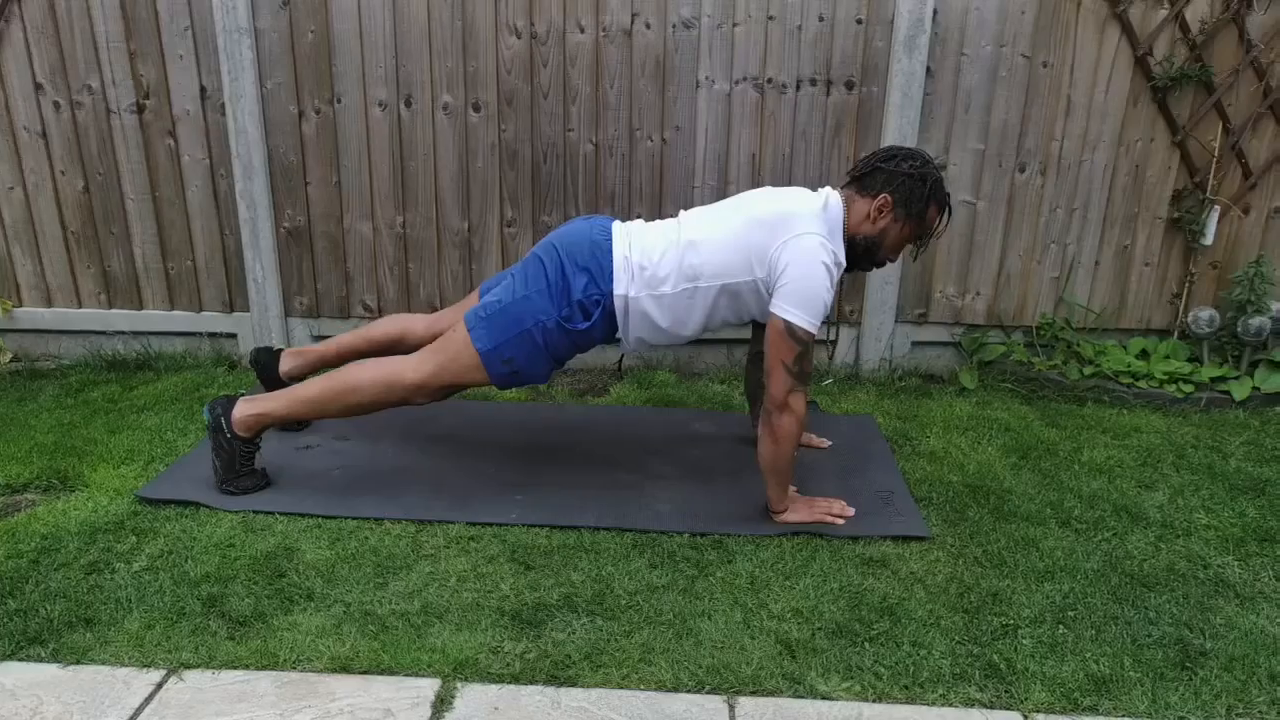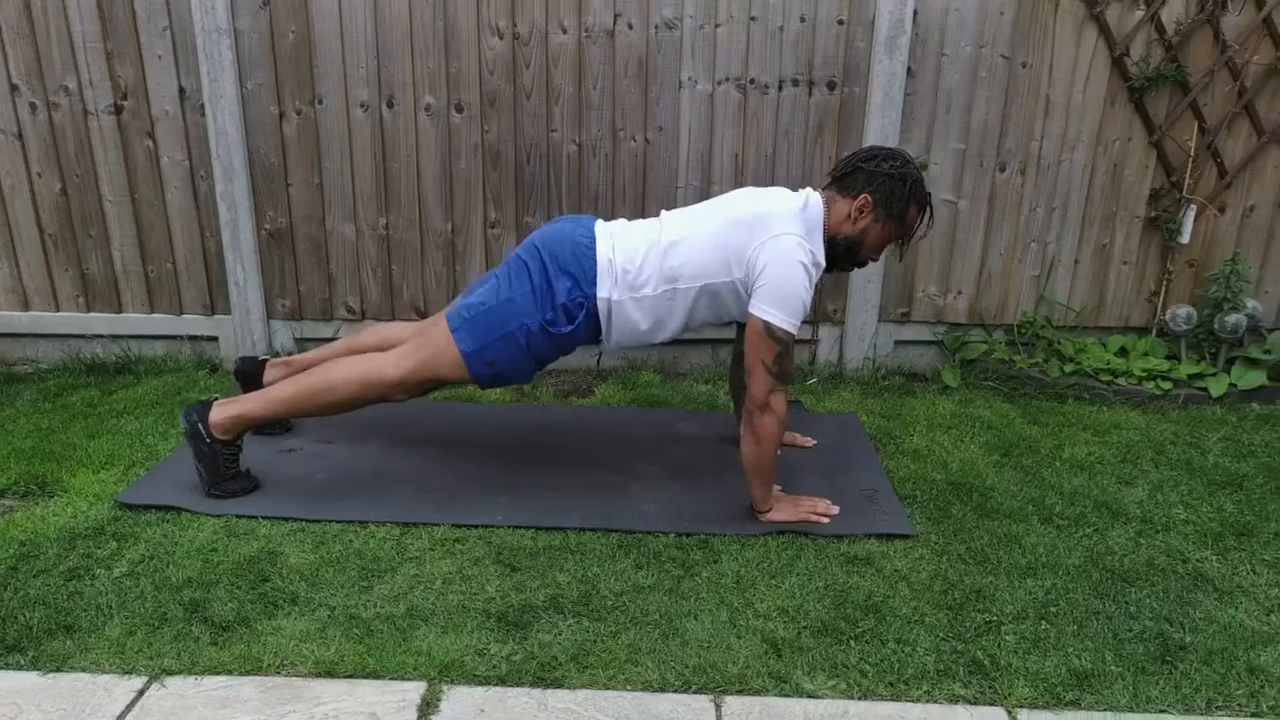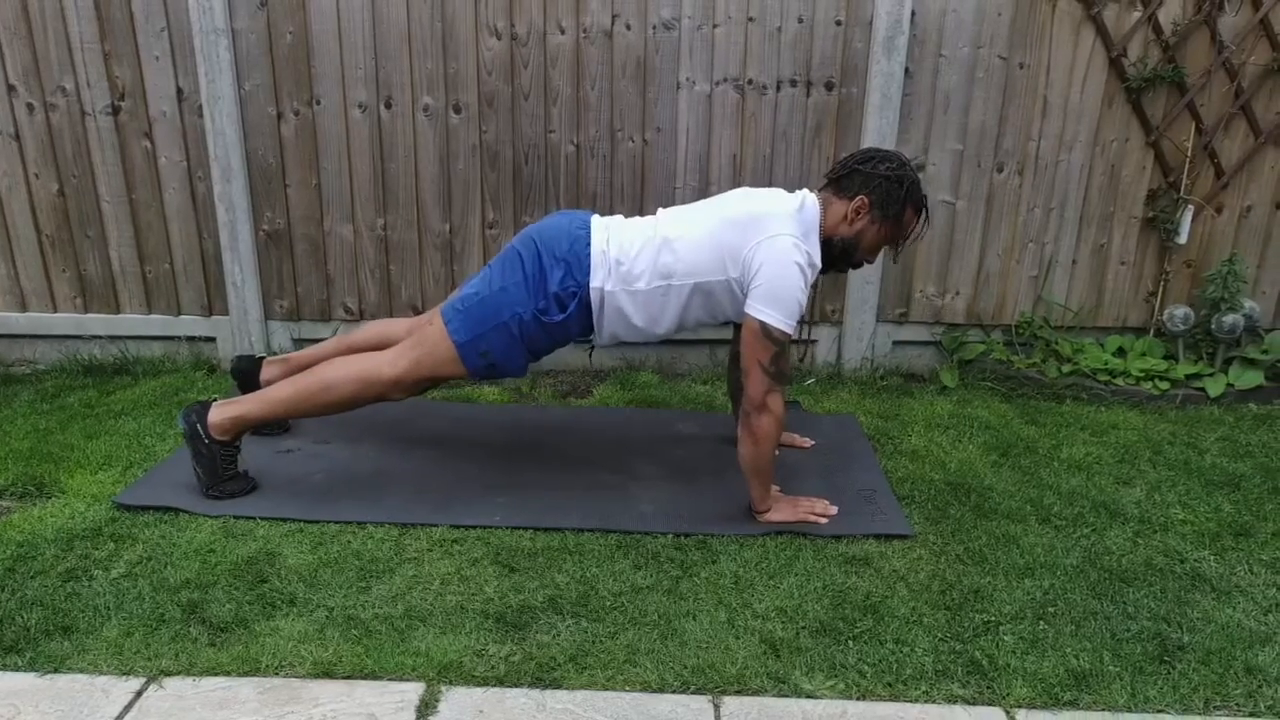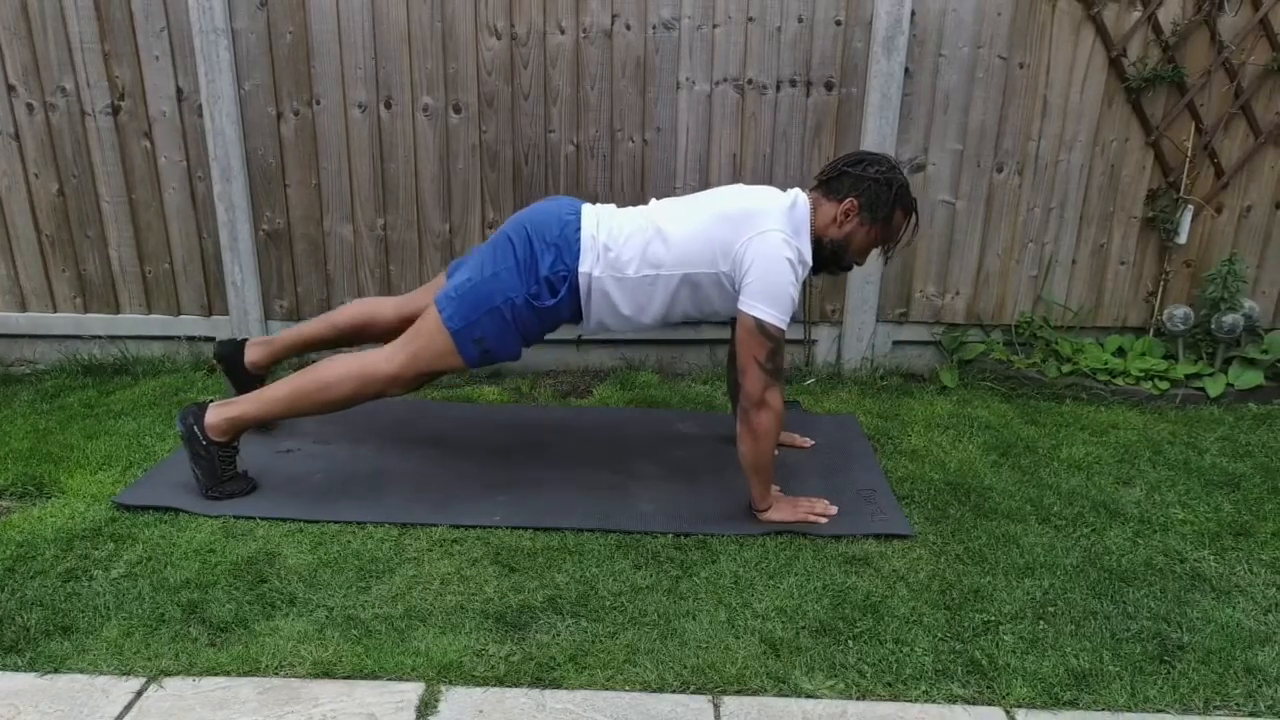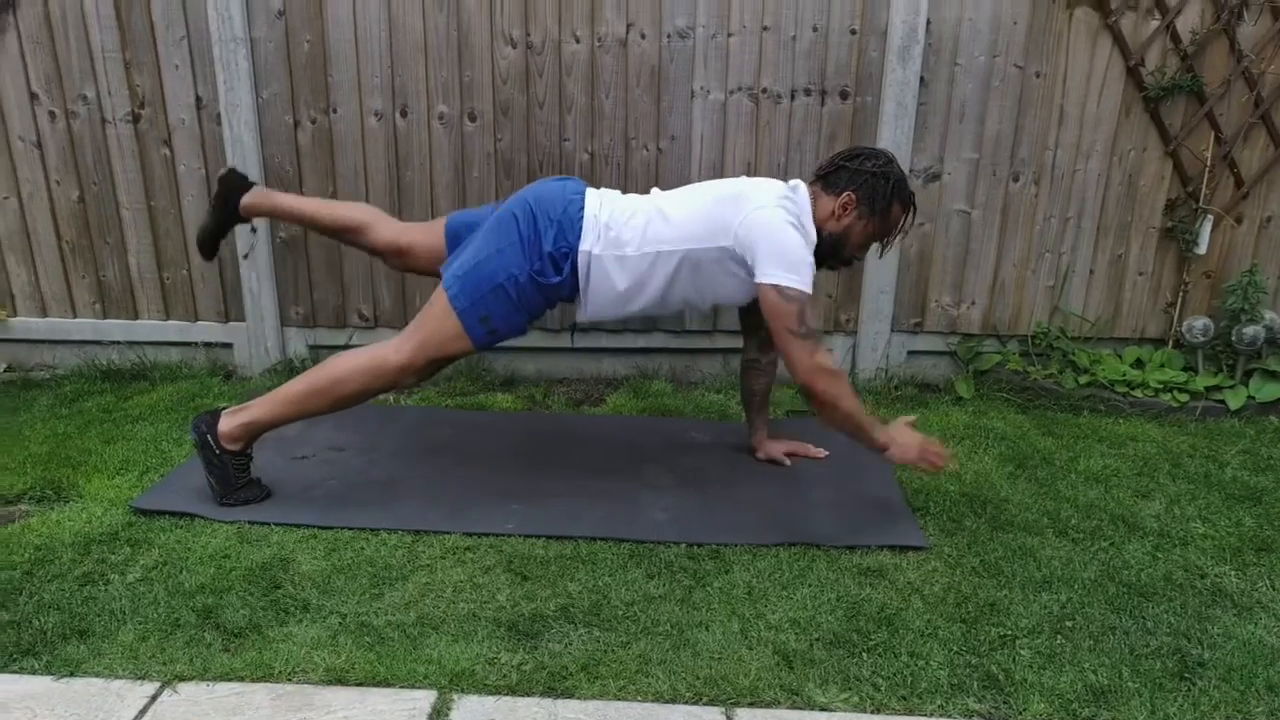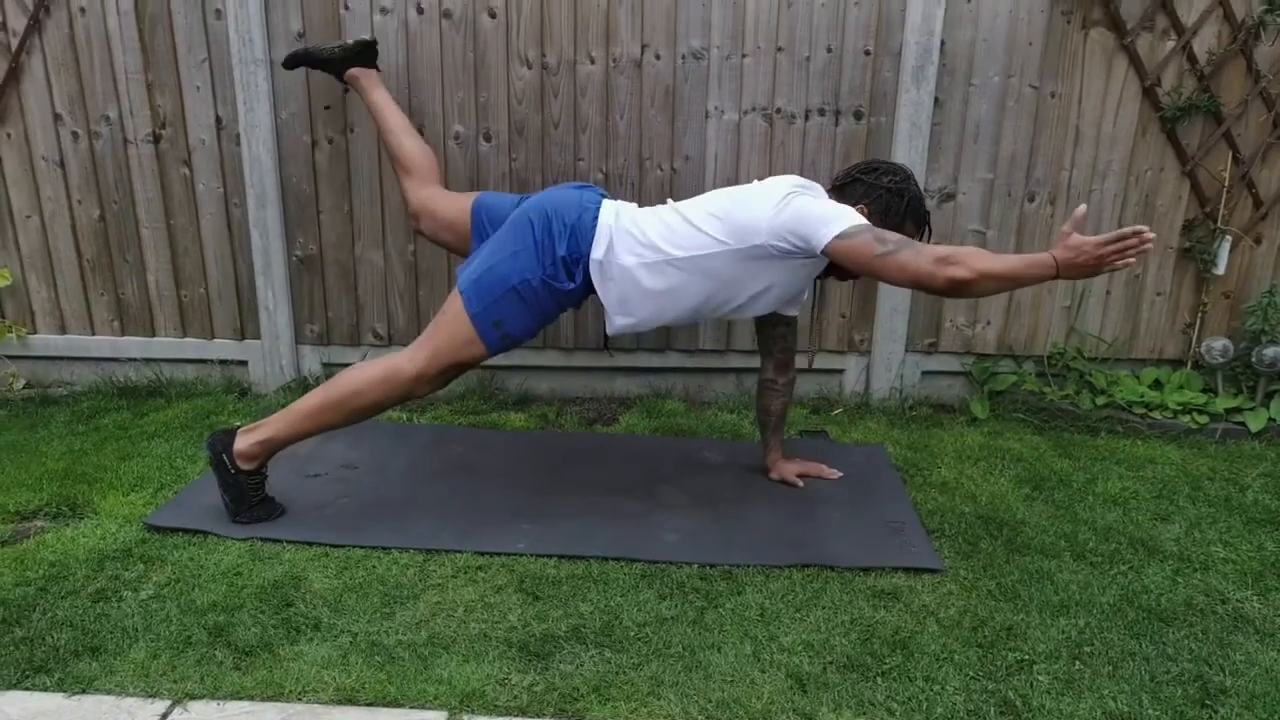
dt=0.4s
person 1, frame 1
left shoulder: (801, 214)
right shoulder: (814, 257)
left elbow: (760, 347)
right elbow: (785, 392)
left wrist: (770, 425)
right wrist: (783, 500)
left hip: (592, 251)
right hip: (588, 289)
left knee: (436, 330)
right knee: (427, 375)
left ankle: (289, 363)
right ankle: (245, 417)
person 1, frame 2
left shoulder: (784, 212)
right shoulder: (793, 258)
left elbow: (748, 362)
right elbow: (765, 389)
left wrist: (758, 425)
right wrist: (767, 500)
left hip: (577, 252)
right hip: (572, 290)
left knee: (423, 337)
right knee: (411, 372)
left ankle: (273, 373)
right ankle: (224, 421)
person 1, frame 3
left shoulder: (779, 213)
right shoulder: (788, 256)
left elbow: (742, 353)
right elbow: (762, 391)
left wrist: (755, 425)
right wrist: (766, 500)
left hip: (571, 247)
right hip: (563, 281)
left knee: (419, 336)
right knee: (406, 369)
left ankle: (269, 370)
right ankle: (221, 421)
person 1, frame 4
left shoulder: (772, 213)
right shoulder: (779, 252)
left elbow: (743, 363)
right elbow: (760, 387)
left wrist: (755, 425)
right wrist: (767, 499)
left hip: (561, 235)
right hip: (552, 267)
left knee: (405, 313)
right knee: (401, 365)
left ankle: (254, 355)
right ankle: (220, 422)
person 1, frame 5
left shoulder: (777, 210)
right shoulder: (782, 231)
left elbow: (759, 342)
right elbow: (811, 365)
left wrist: (760, 434)
right wrist: (883, 436)
left hip: (562, 217)
right hip: (552, 239)
left knee: (390, 238)
right knee: (410, 356)
left ankle: (246, 198)
right ankle: (232, 428)
person 1, frame 6
left shoulder: (792, 256)
right shoulder: (805, 212)
left elbow: (777, 360)
right elbow: (940, 273)
left wrist: (775, 457)
right wrist: (1059, 263)
left hip: (573, 229)
right hip: (568, 244)
left knee: (426, 204)
right knee: (424, 366)
left ankle: (360, 71)
right ankle: (246, 449)
